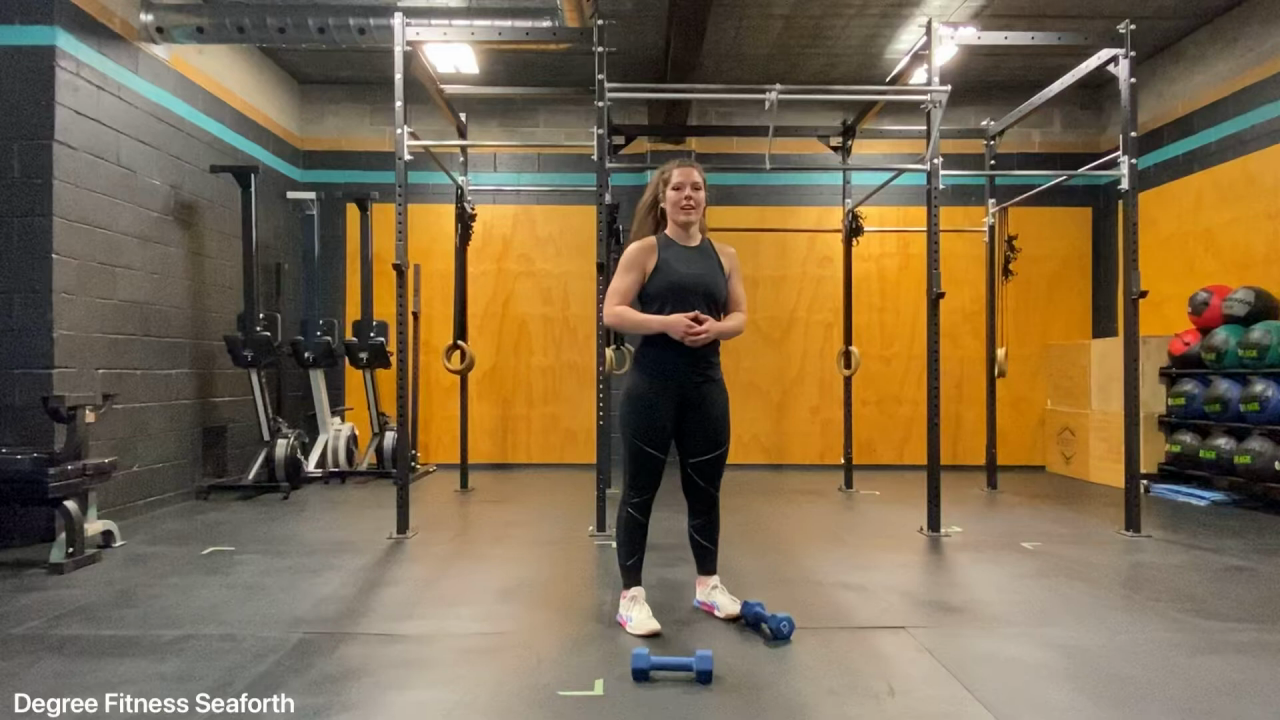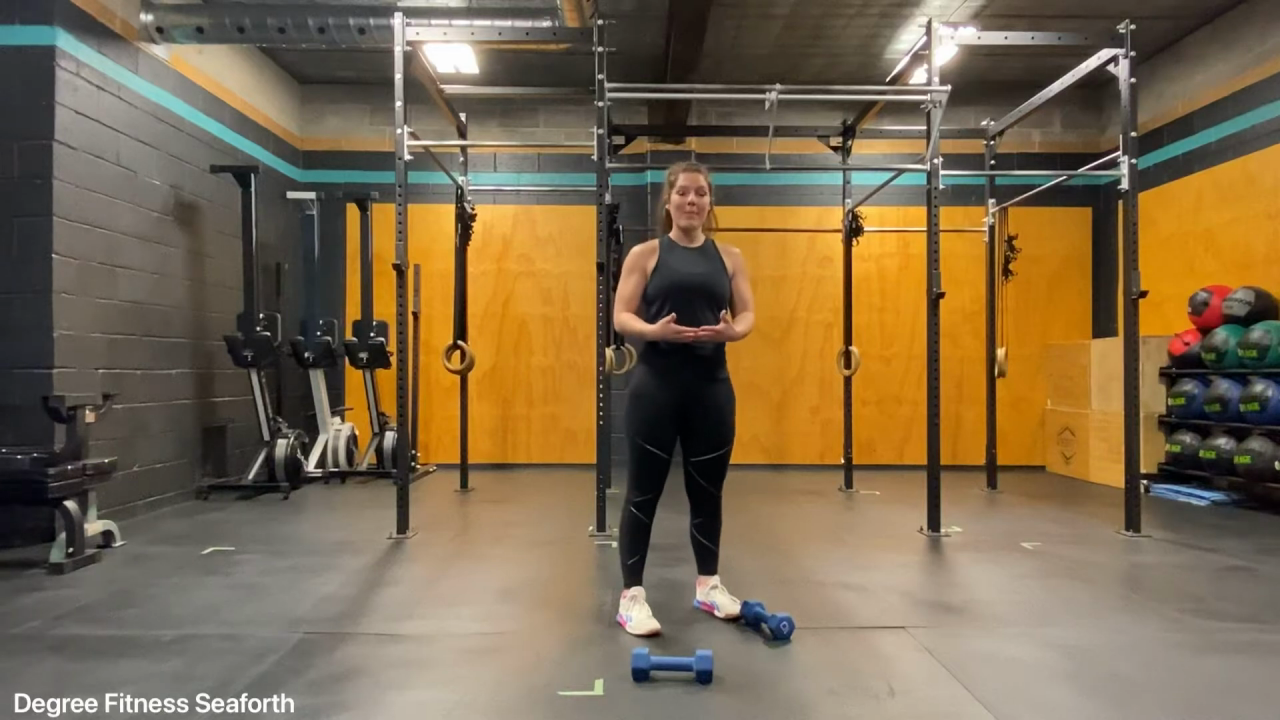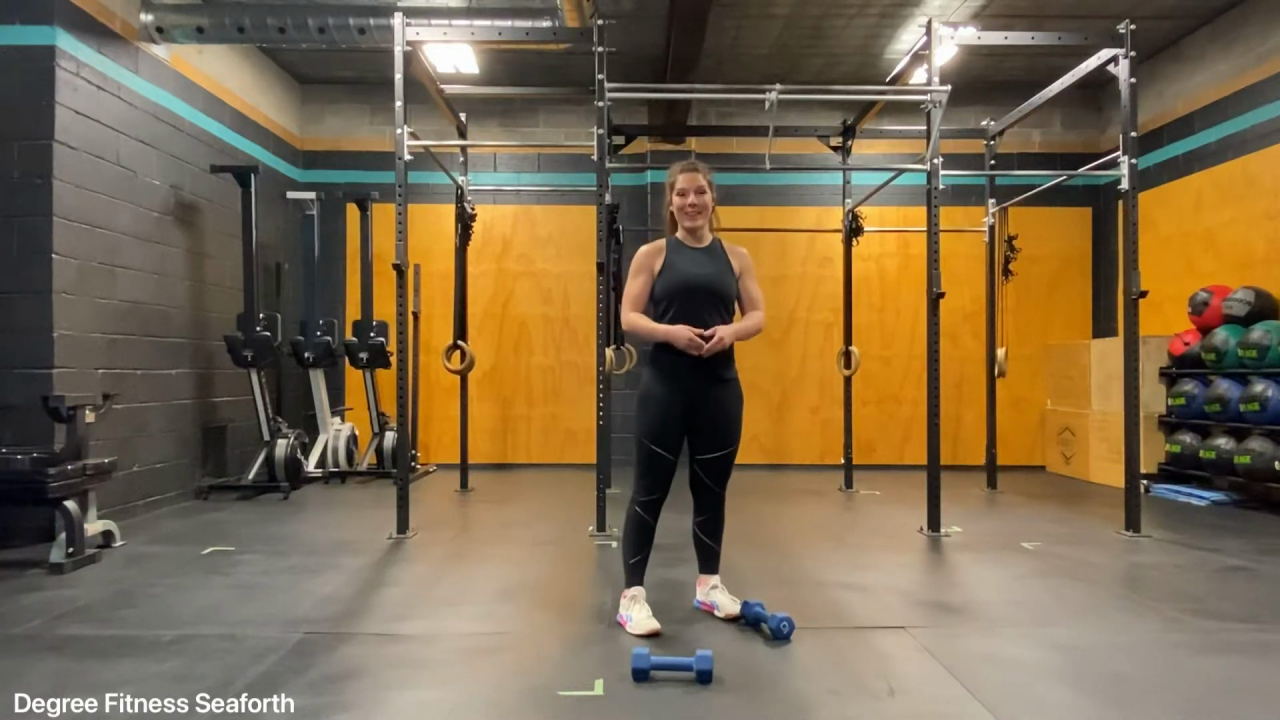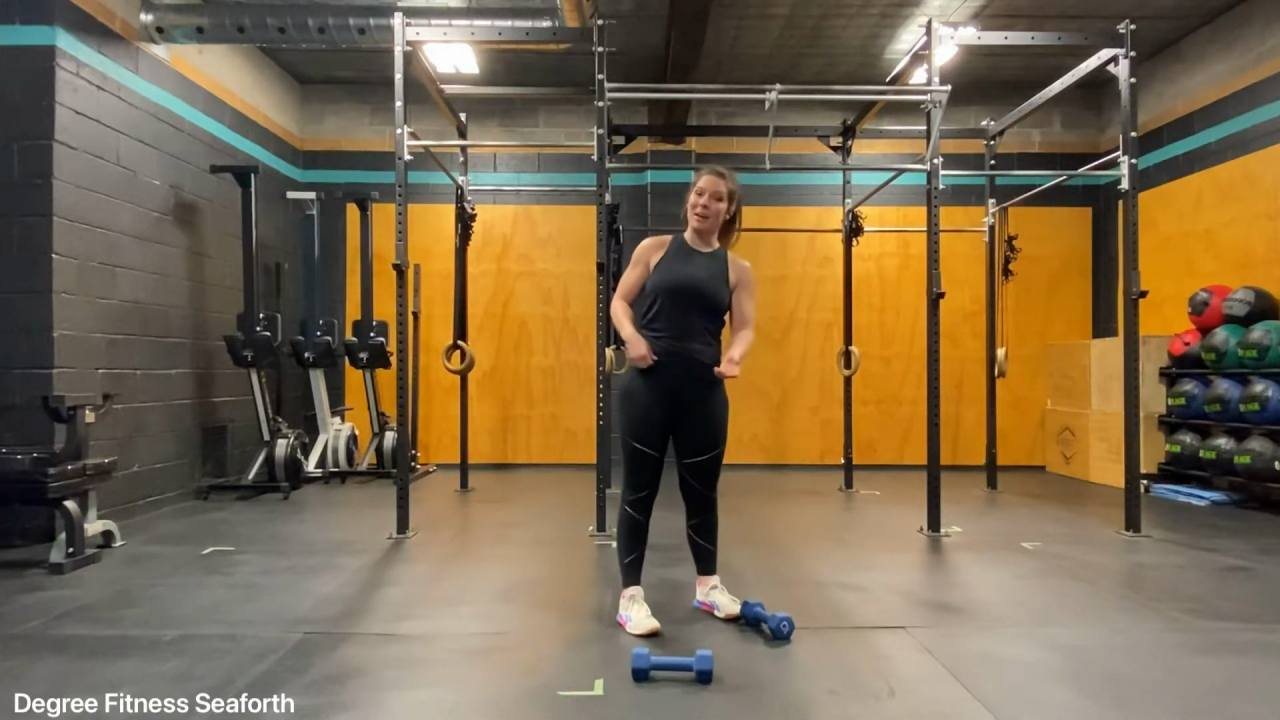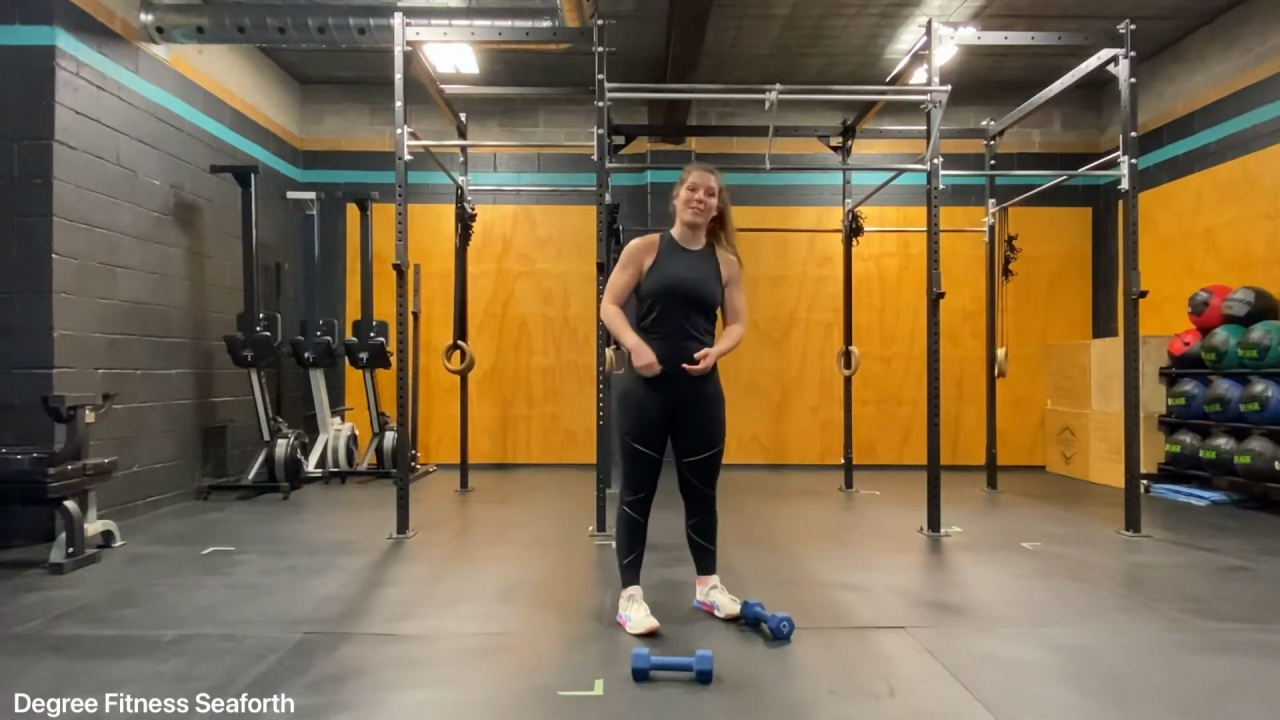
dt=1s
person 1, frame 1
left shoulder: (724, 255)
right shoulder: (643, 251)
left elbow: (739, 316)
right elbow: (613, 313)
left wrist: (717, 328)
right wrist: (665, 323)
left hip: (706, 386)
right hip: (652, 385)
left knee: (705, 489)
right knee: (641, 490)
left ankle: (708, 583)
right ankle: (631, 595)
person 1, frame 2
left shoulder: (728, 257)
right shoulder: (645, 254)
left elbow: (747, 314)
right elbow: (622, 316)
left wrist: (731, 330)
right wrist: (654, 330)
left hip: (711, 385)
right hip: (656, 384)
left knee: (707, 489)
right knee: (645, 489)
left ankle: (708, 584)
right ankle: (631, 596)
person 1, frame 3
left shoulder: (735, 256)
right shoulder: (652, 254)
left elbow: (758, 315)
right elbow: (629, 316)
left wrist: (732, 328)
right wrist: (671, 331)
left hip: (720, 386)
right hip: (664, 385)
left knee: (711, 489)
right knee: (650, 489)
left ankle: (709, 583)
right ankle: (632, 595)
person 1, frame 4
left shoulder: (737, 269)
right shoulder: (654, 248)
left elbow: (744, 328)
right elbow: (620, 301)
left wrist: (733, 358)
right wrist: (632, 336)
left hip: (703, 388)
right hip: (647, 383)
left knee: (701, 490)
right knee: (640, 489)
left ankle: (708, 584)
right ankle: (631, 595)
person 1, frame 5
left shoulder: (726, 262)
right shoulder: (644, 248)
left elbow: (737, 323)
right elbow: (609, 305)
left wrist: (715, 350)
right wrist: (635, 346)
left hip: (700, 387)
right hip: (646, 385)
left knee: (701, 490)
right knee: (638, 490)
left ankle: (707, 584)
right ankle: (630, 595)
